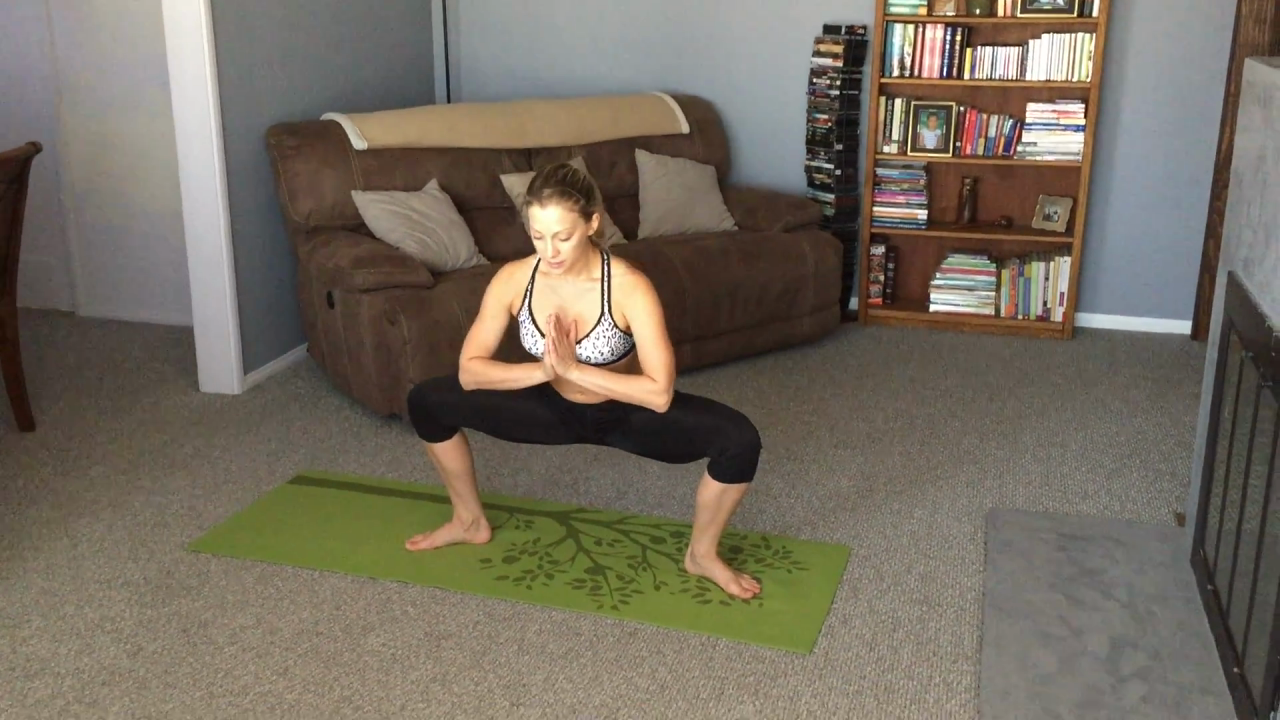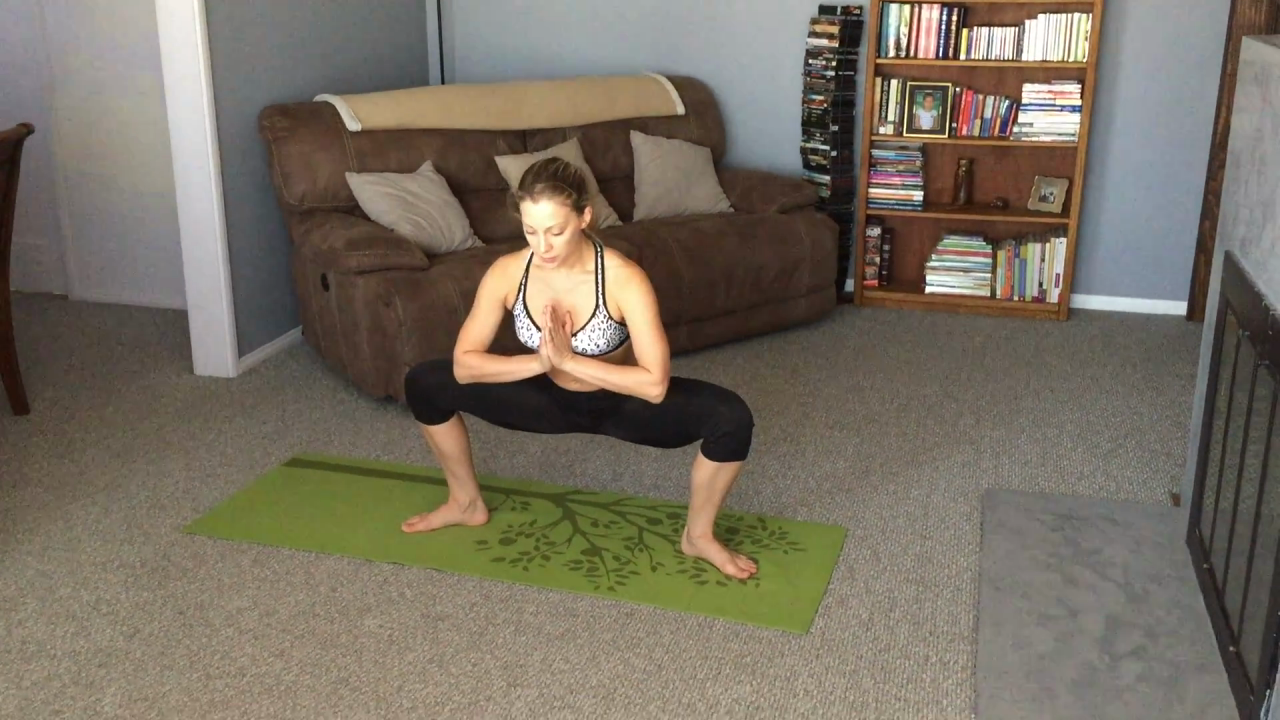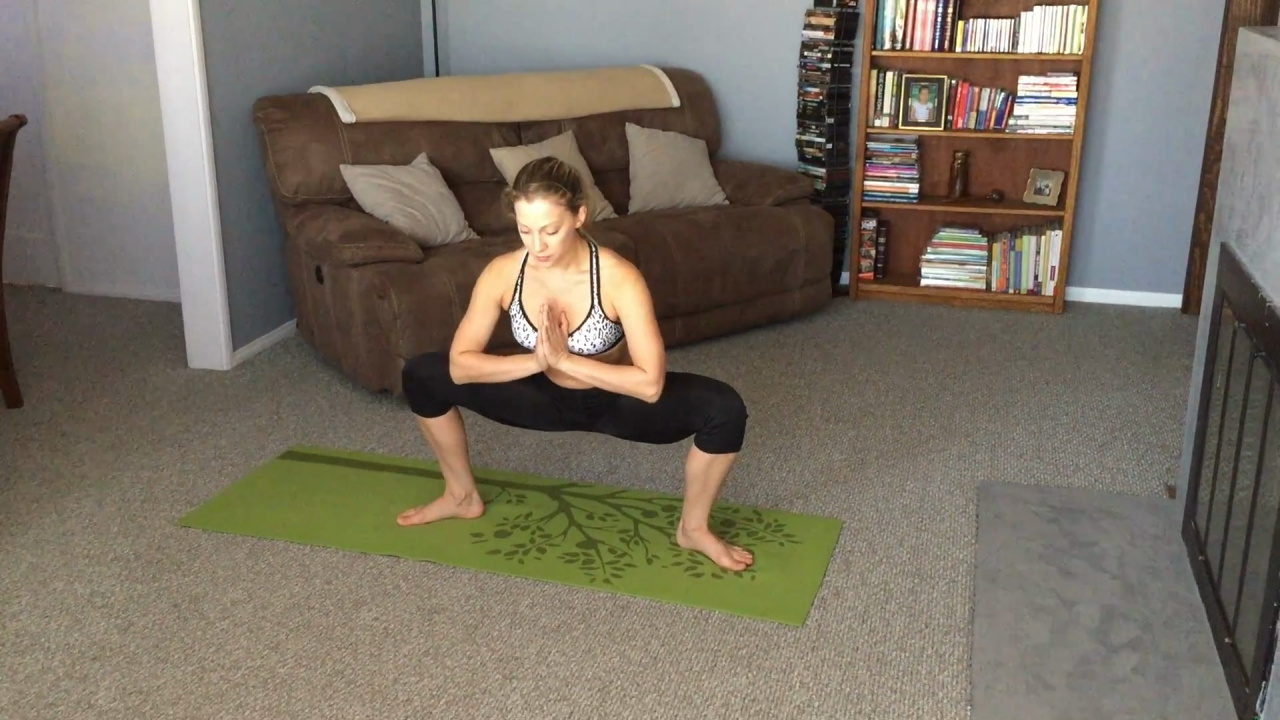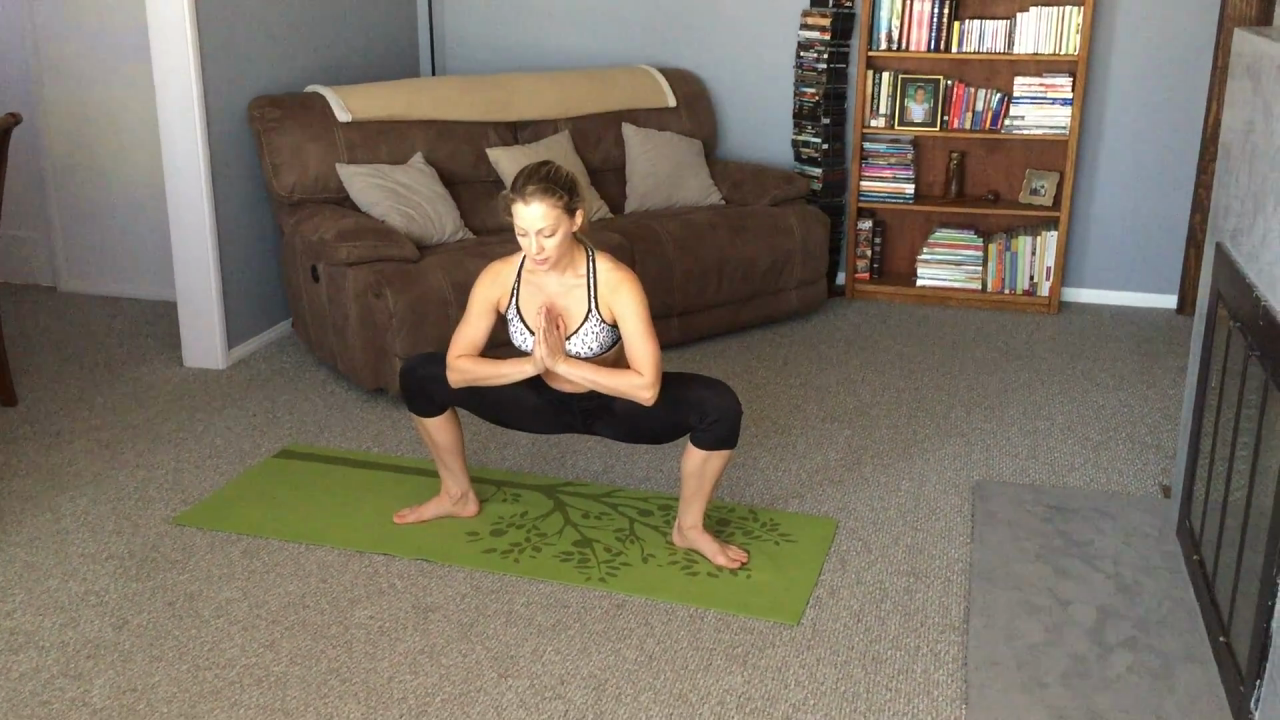
dt=0.5s
person 1, frame 1
left shoulder: (629, 286)
right shoulder: (512, 279)
left elbow: (660, 393)
right elbow: (469, 371)
left wrist: (573, 368)
right wrist: (542, 370)
left hip: (625, 413)
right hip: (554, 408)
left knee: (739, 440)
right knee: (427, 401)
left ankle: (701, 554)
right ankle: (470, 521)
person 1, frame 2
left shoulder: (624, 278)
right shoulder: (507, 272)
left elbow: (656, 385)
right elbow: (464, 365)
left wrist: (569, 360)
right wrist: (539, 362)
left hip: (620, 403)
right hip: (550, 399)
left knee: (731, 418)
right knee: (423, 383)
left ankle: (698, 535)
right ankle: (467, 503)
person 1, frame 3
left shoulder: (618, 277)
right shoulder: (502, 272)
left elbow: (651, 384)
right elbow: (459, 365)
left wrist: (564, 360)
right wrist: (536, 361)
left hip: (615, 402)
right hip: (547, 397)
left knee: (724, 409)
right knee: (422, 376)
left ankle: (693, 528)
right ankle: (462, 496)
person 1, frame 4
left shoulder: (615, 281)
right shoulder: (499, 277)
left elbow: (647, 388)
right elbow: (456, 368)
left wrist: (562, 363)
right wrist: (533, 364)
left hip: (611, 404)
right hip: (543, 401)
left knee: (719, 406)
right knee: (419, 376)
left ankle: (689, 527)
right ankle: (458, 495)
